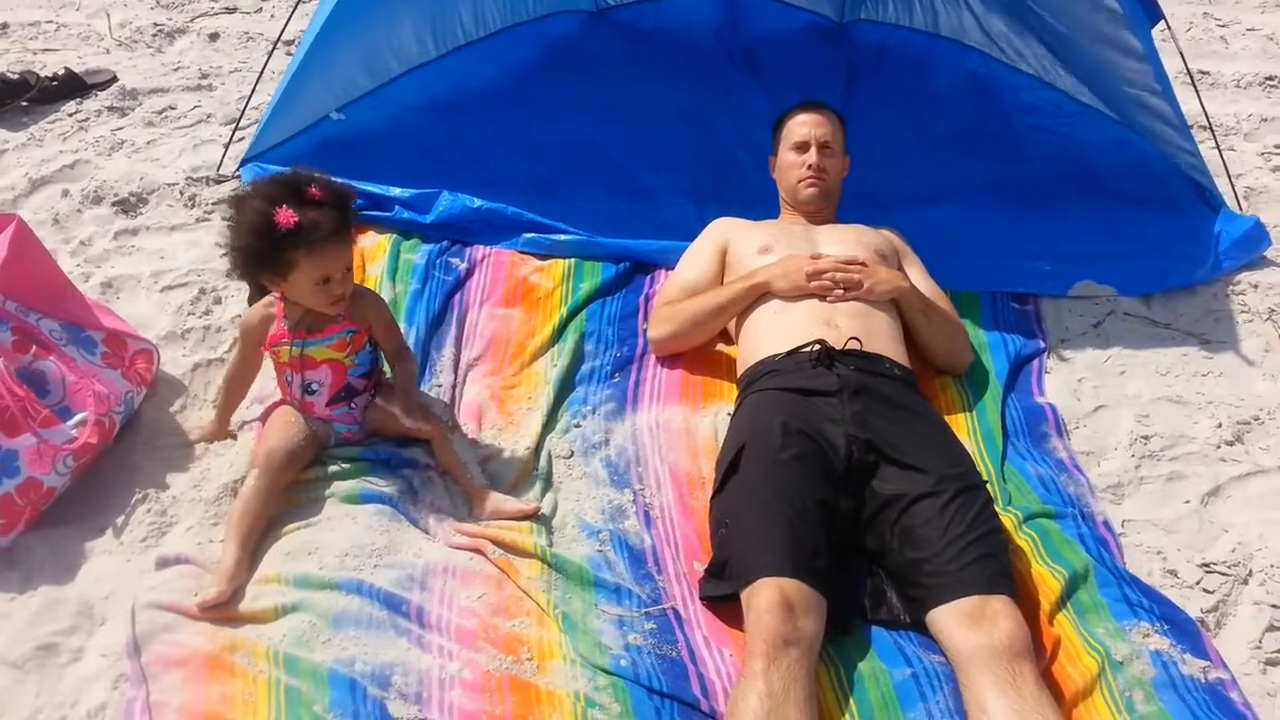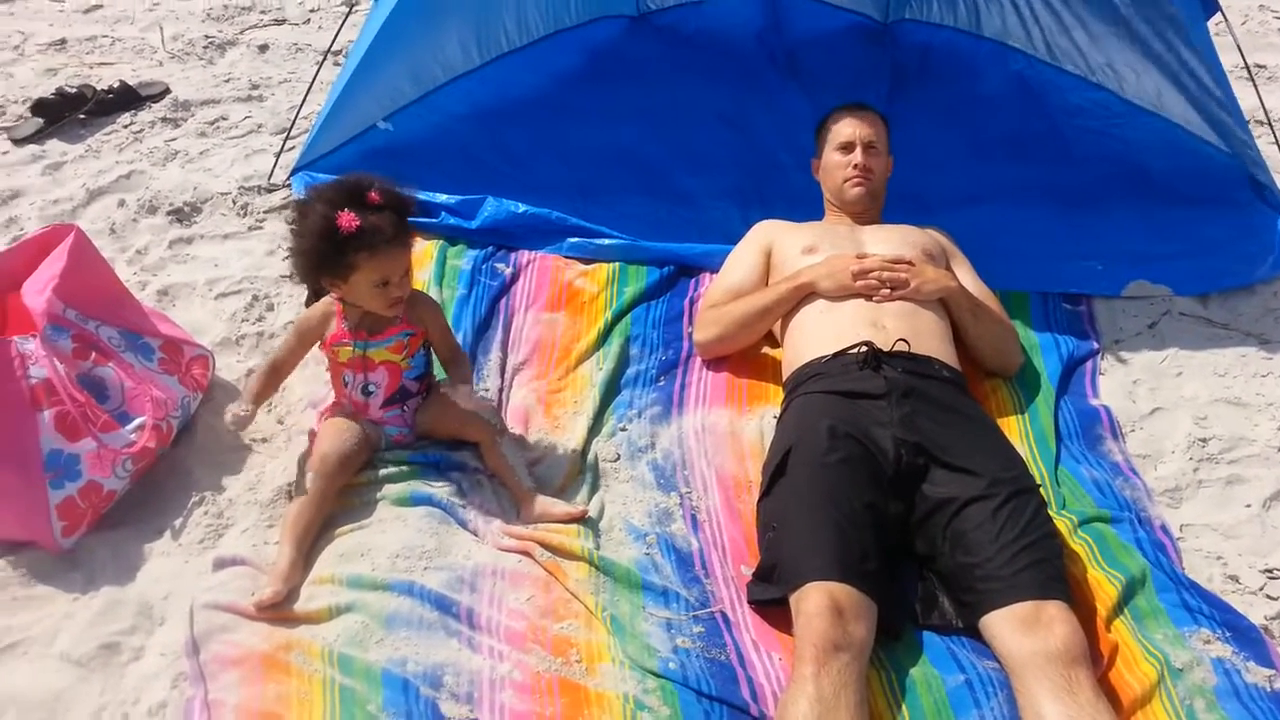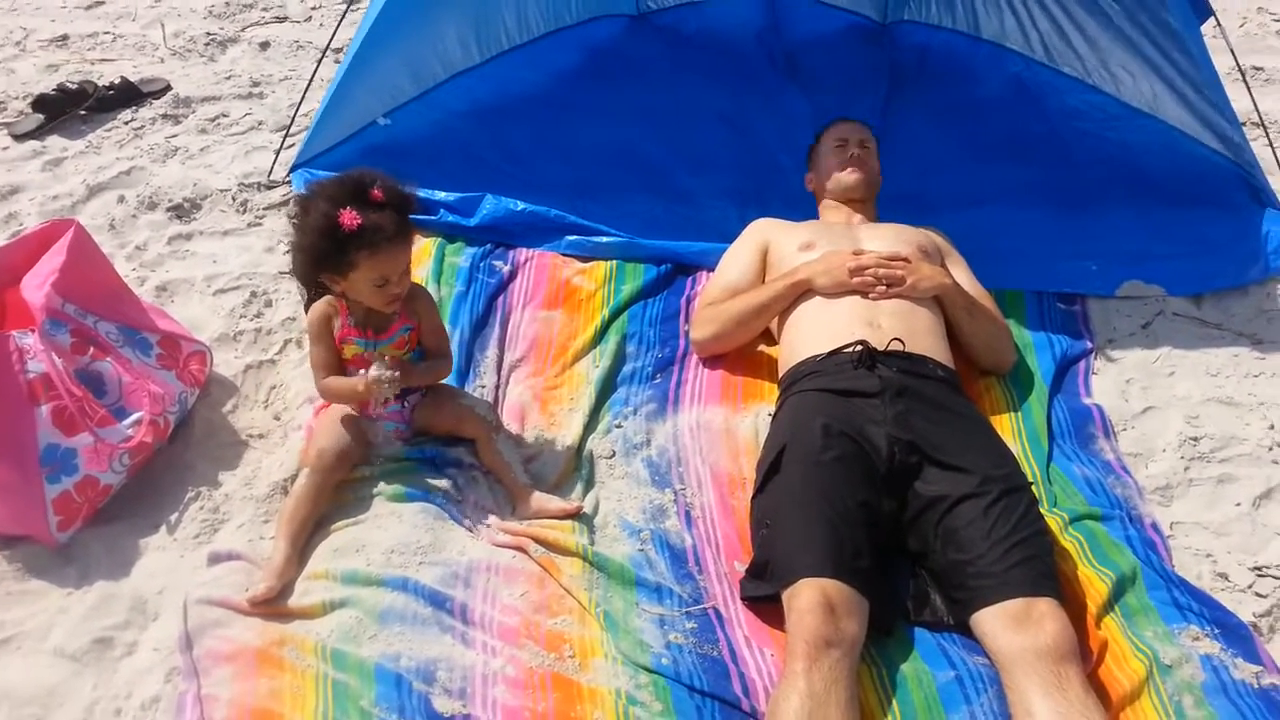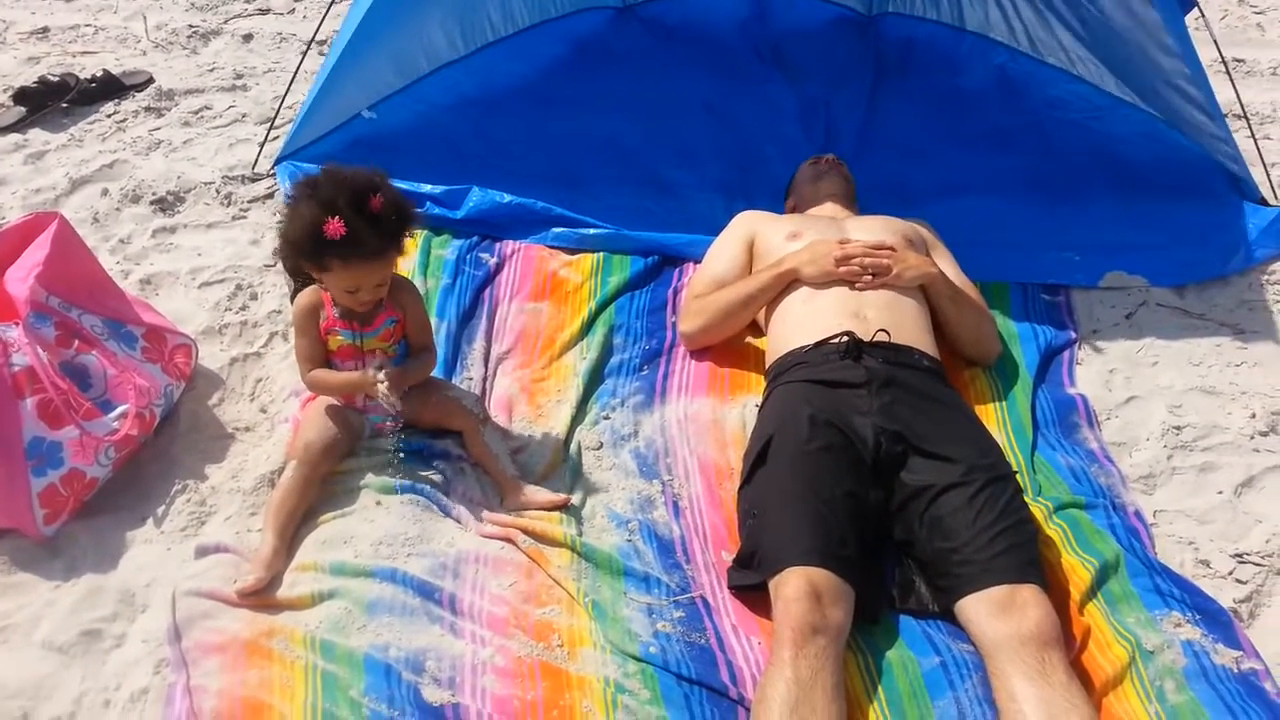
dt=0.5s
person 1, frame 1
left shoulder: (885, 240)
right shoulder: (731, 231)
left elbow: (957, 353)
right elbow: (662, 330)
left wrist: (900, 288)
right wrist: (766, 280)
left hip: (897, 406)
right hip: (783, 401)
left knee: (997, 636)
right knee: (778, 627)
person 1, frame 2
left shoulder: (932, 241)
right shoulder: (775, 234)
left elbow: (1007, 356)
right elbow: (707, 333)
left wrist: (947, 289)
right wrist: (810, 281)
left hip: (945, 408)
right hip: (830, 405)
left knee: (1053, 641)
right knee: (828, 632)
person 1, frame 3
left shoulder: (928, 240)
right shoulder: (772, 233)
left elbow: (1001, 353)
right elbow: (704, 331)
left wrist: (942, 285)
right wrist: (807, 278)
left hip: (939, 405)
right hip: (826, 402)
left knee: (1044, 639)
right knee: (819, 630)
person 1, frame 4
left shoulder: (912, 230)
right shoulder: (758, 223)
left elbow: (986, 344)
right elbow: (693, 324)
left wrist: (928, 274)
right wrist: (793, 268)
left hip: (924, 395)
right hip: (811, 392)
left knee: (1028, 627)
right knee: (806, 615)
person 2, frame 1
left shoulder: (365, 305)
right shoulder: (262, 320)
left elbow: (400, 354)
right elbow: (240, 372)
left wrist: (404, 398)
right wrist: (219, 423)
left hip: (370, 402)
right hip: (304, 415)
left knee: (437, 421)
right knee: (268, 462)
left ankle: (481, 496)
right ankle: (233, 560)
person 2, frame 2
left shoulder: (420, 309)
right shoulder: (322, 318)
left elbow: (453, 354)
right elbow: (278, 364)
left wrist: (461, 386)
right wrist: (248, 403)
left hip: (421, 405)
right hip: (356, 417)
left knee: (486, 423)
right knee: (321, 468)
left ankle: (527, 500)
right ankle: (287, 562)
person 2, frame 3
left shoulder: (417, 301)
right shoulder: (324, 316)
left elbow: (443, 361)
right elbow: (326, 385)
left wrist: (407, 374)
right wrist: (368, 385)
left hip: (416, 399)
right hip: (354, 409)
left knee: (484, 418)
right knee: (319, 463)
left ankle: (525, 495)
right ankle: (283, 556)
person 2, frame 4
left shoulder: (403, 294)
right shoulder: (310, 306)
left elbow: (426, 354)
right elbow: (312, 376)
left wrist: (399, 378)
right wrist: (365, 380)
left hip: (403, 392)
right hip: (340, 401)
left knee: (471, 411)
right knee: (305, 457)
left ankle: (512, 487)
right ankle: (271, 548)
